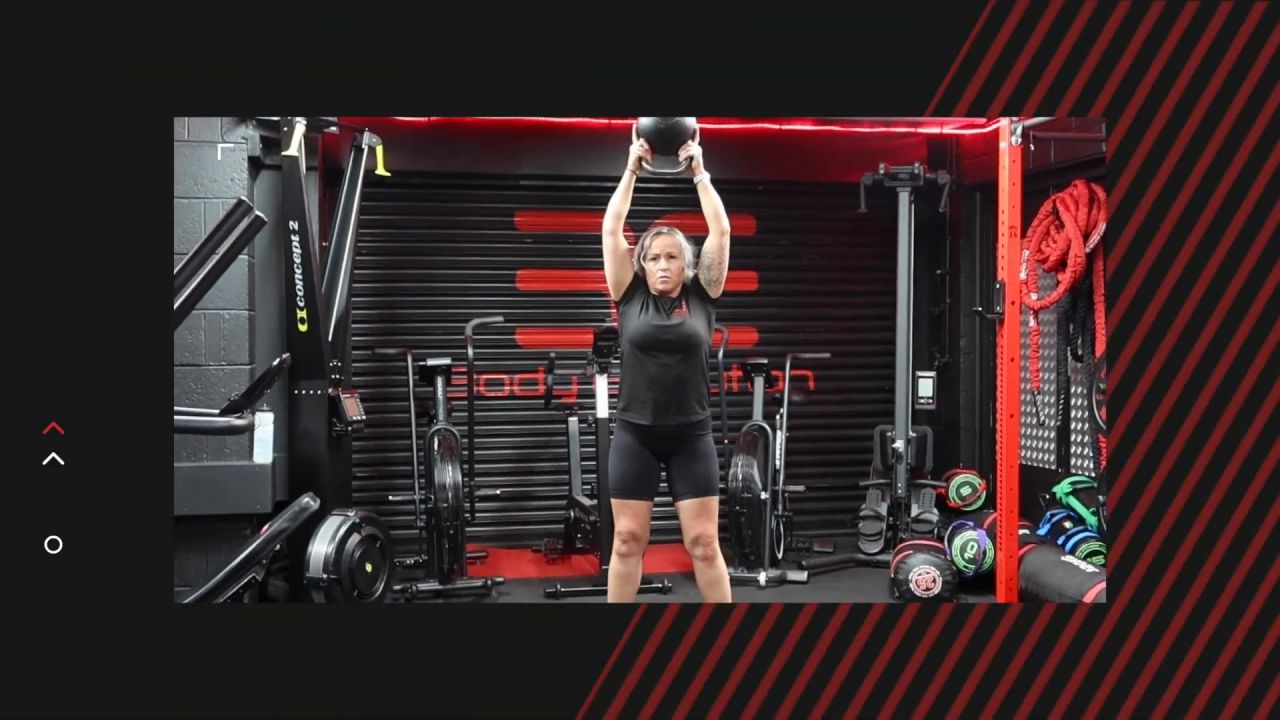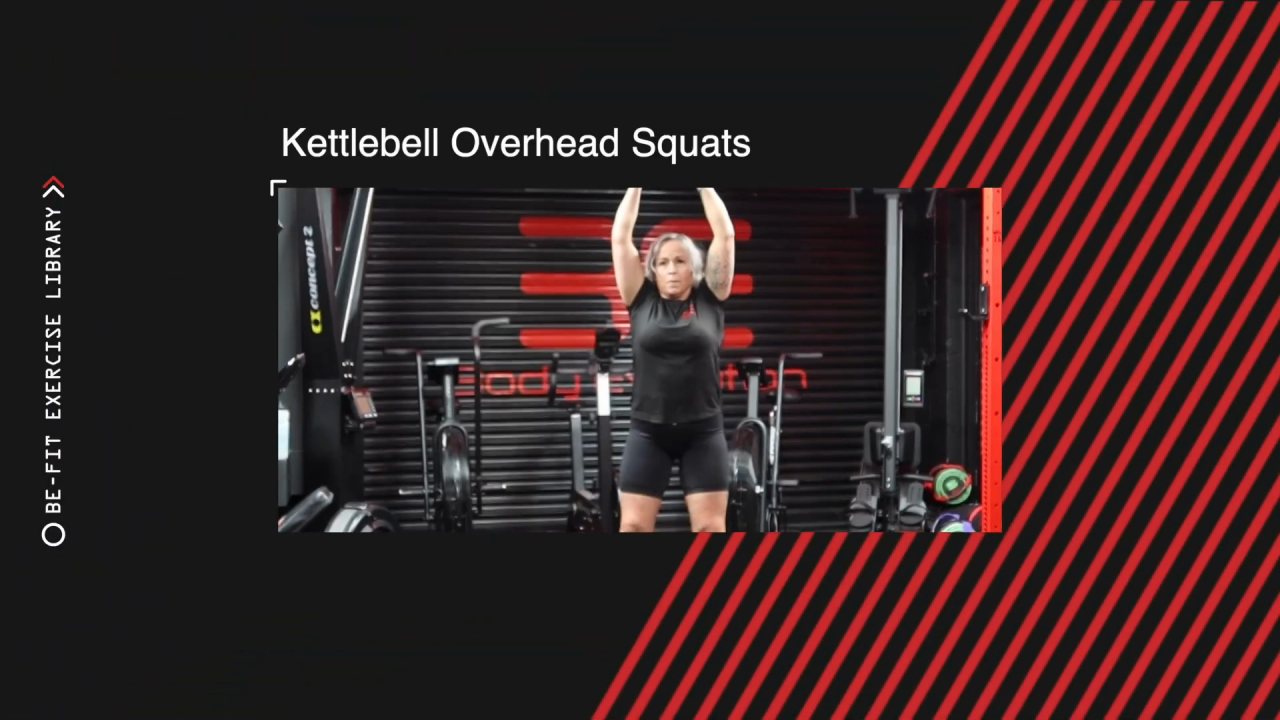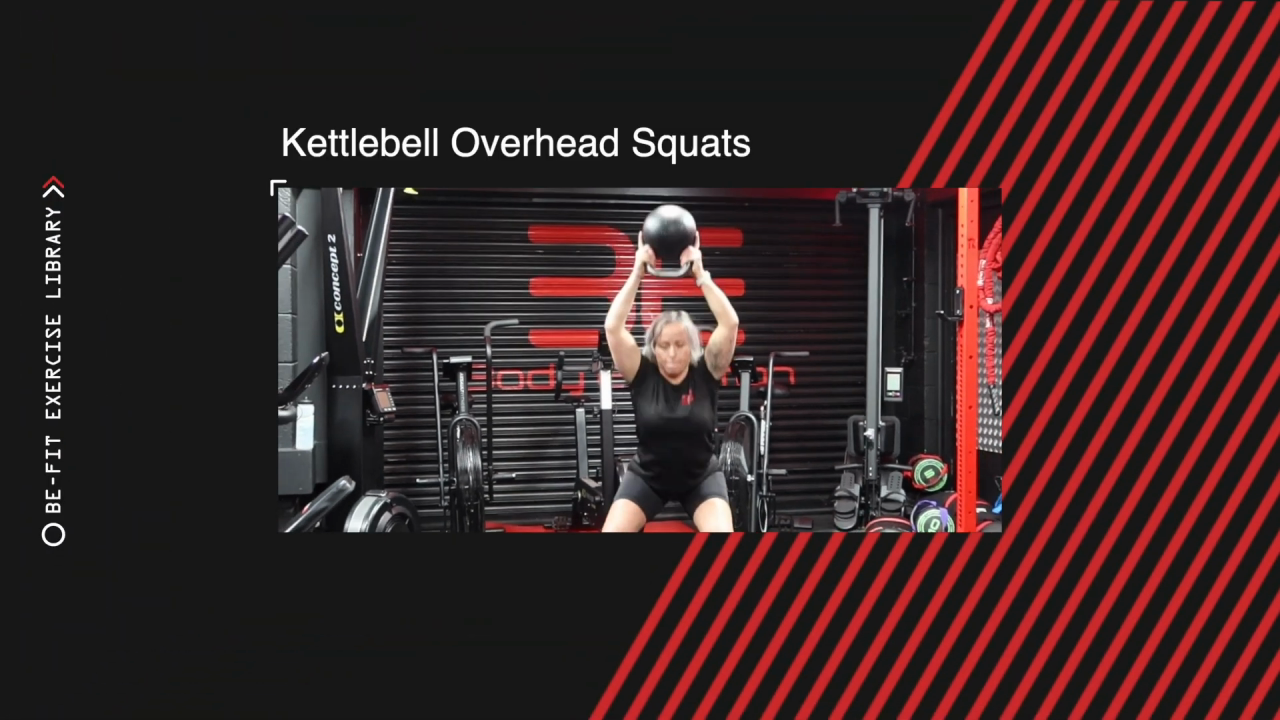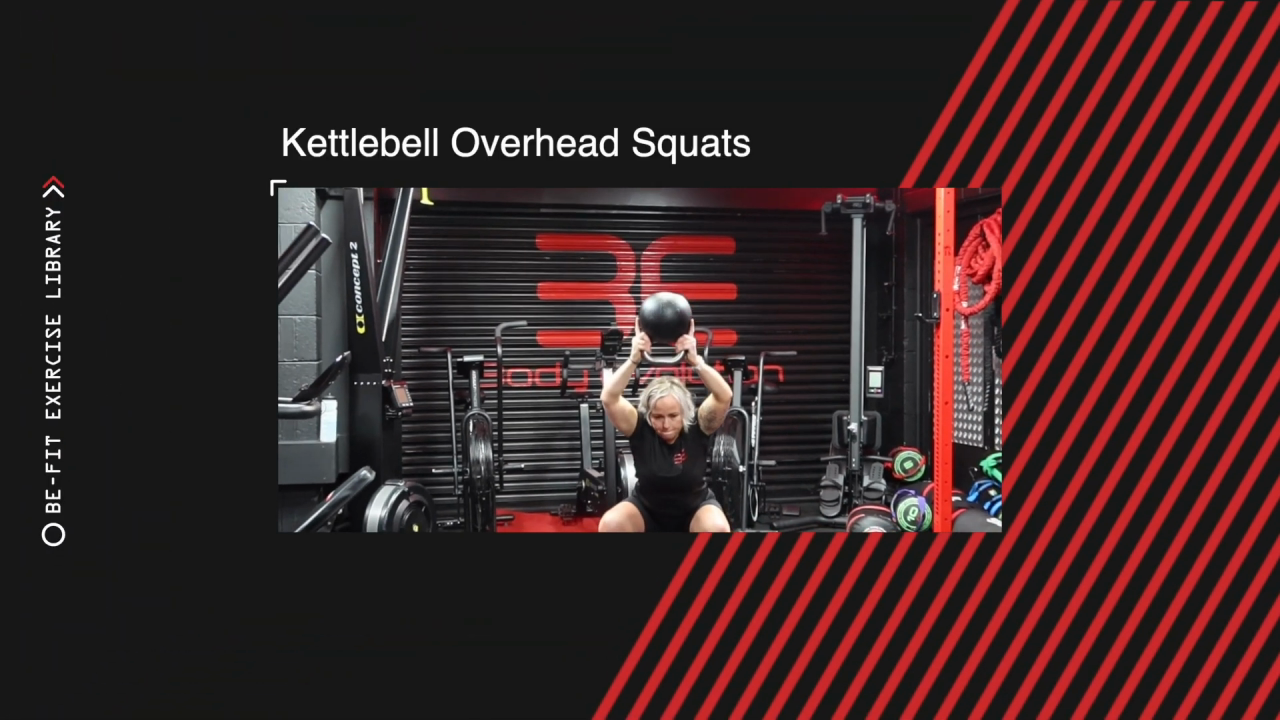
dt=0.7s
person 1, frame 1
left shoulder: (702, 295)
right shoulder: (630, 295)
left elbow: (721, 230)
right elbow: (611, 229)
left wrist: (699, 170)
right wrist: (632, 167)
left hip: (691, 436)
right hip: (635, 434)
left knee: (703, 540)
right knee: (628, 538)
person 1, frame 2
left shoulder: (709, 299)
right shoulder: (642, 300)
left elbow: (725, 235)
right elbow: (620, 238)
left wrist: (705, 188)
right wrist: (636, 187)
left hip: (702, 431)
right hip: (649, 431)
left knee: (710, 530)
right knee: (634, 526)
person 1, frame 3
left shoulder: (706, 372)
right shoulder: (642, 374)
left elbow: (730, 323)
right elbow: (613, 327)
left wrist: (700, 275)
right wrist: (637, 273)
left hip: (701, 478)
right hip: (648, 477)
right knee: (612, 536)
person 1, frame 4
left shoulder: (698, 427)
right shoulder: (639, 428)
left elbow: (724, 396)
right elbow: (609, 398)
left wrist: (695, 360)
left hip: (694, 507)
right hip: (648, 507)
left knee: (718, 528)
right knee: (610, 524)
